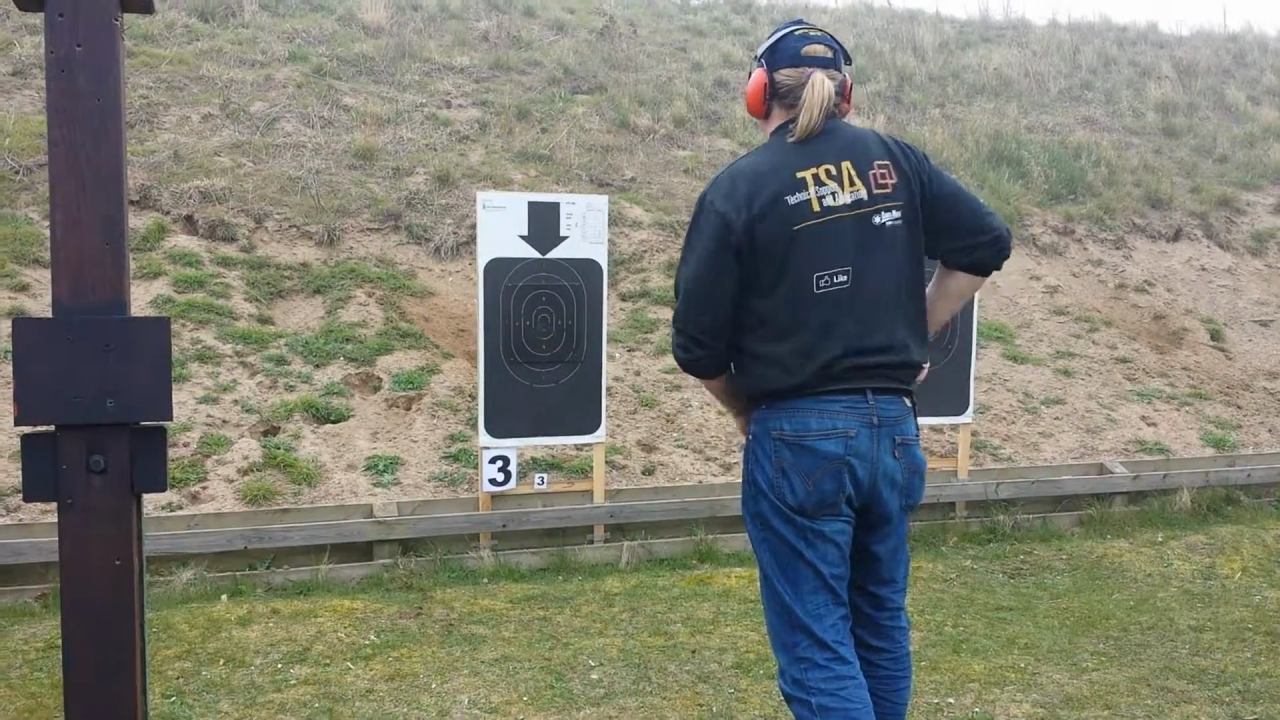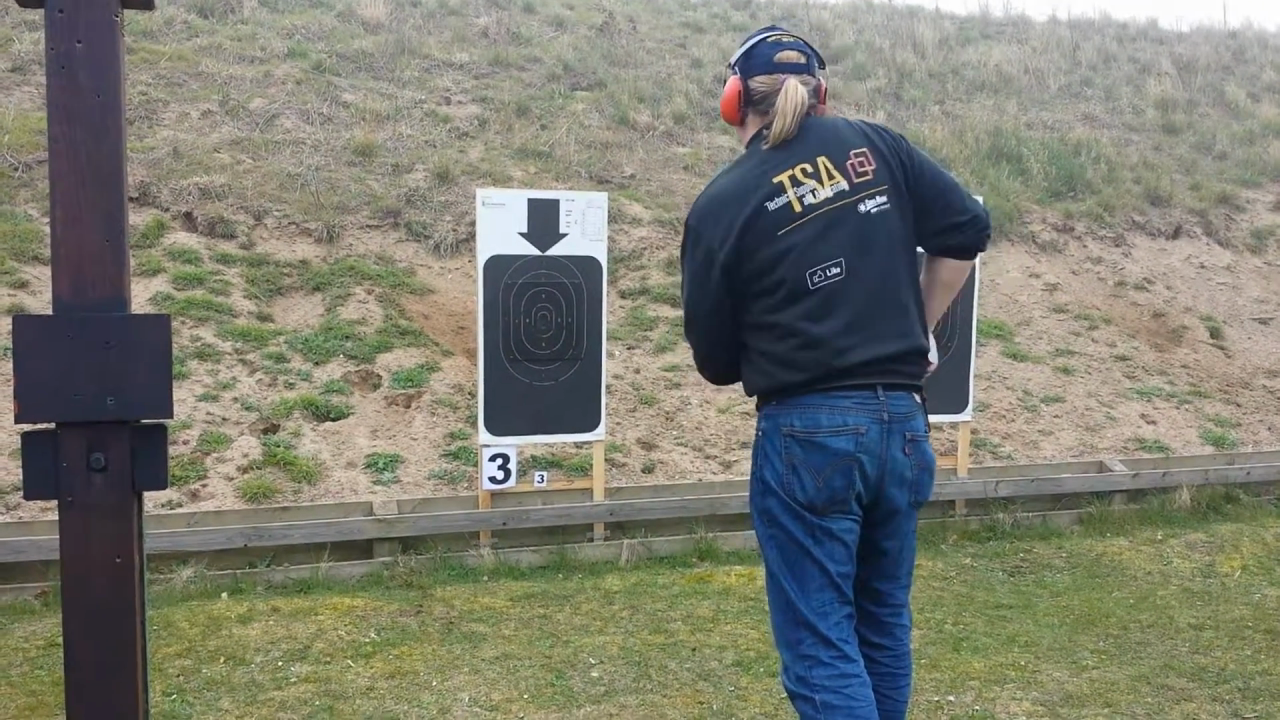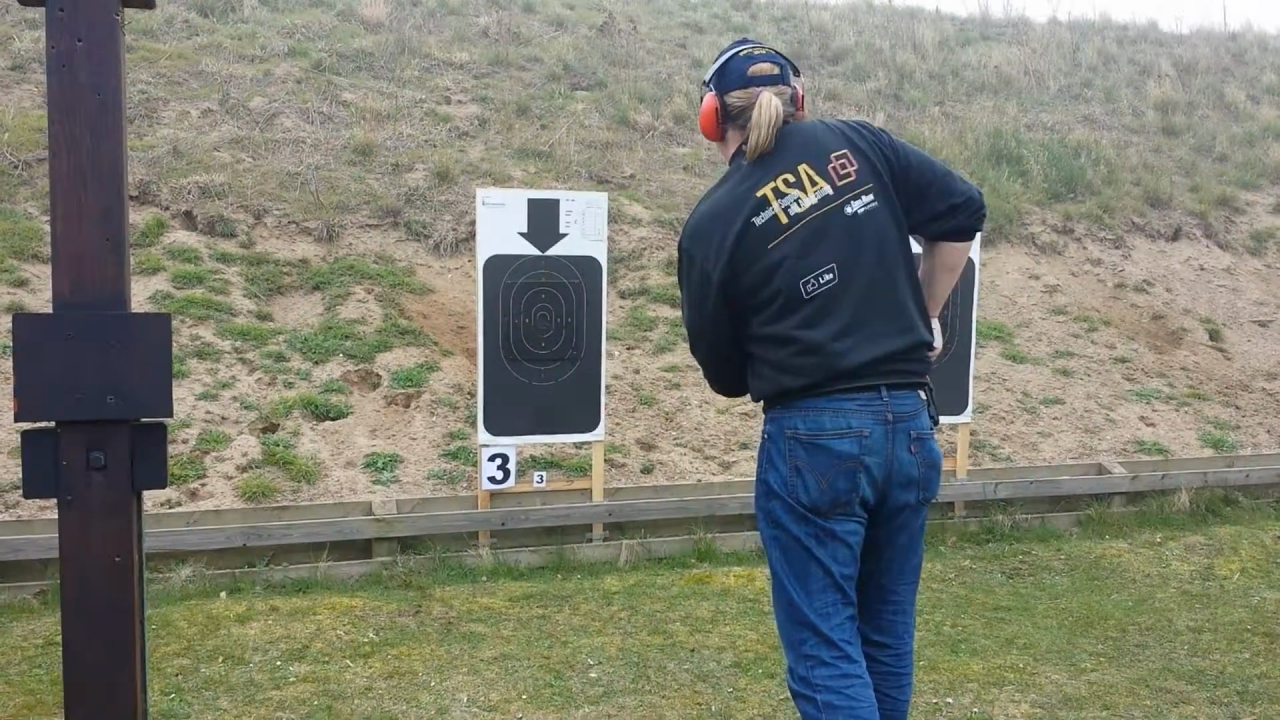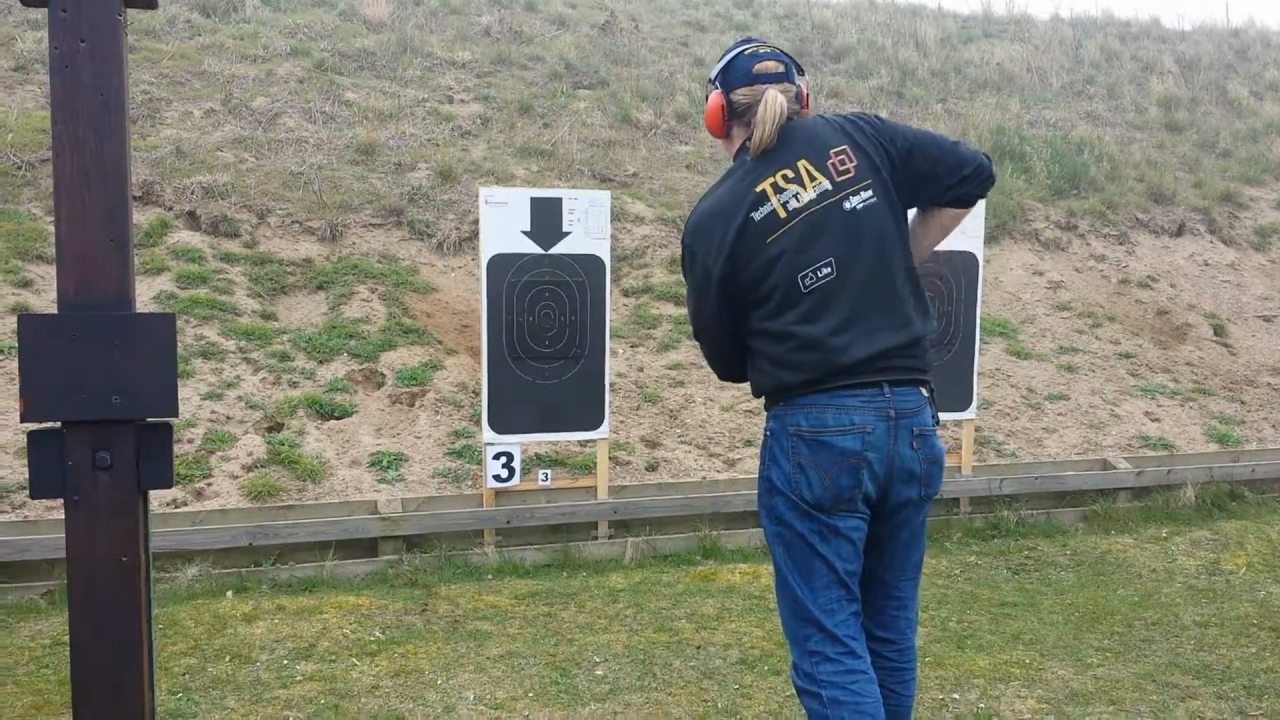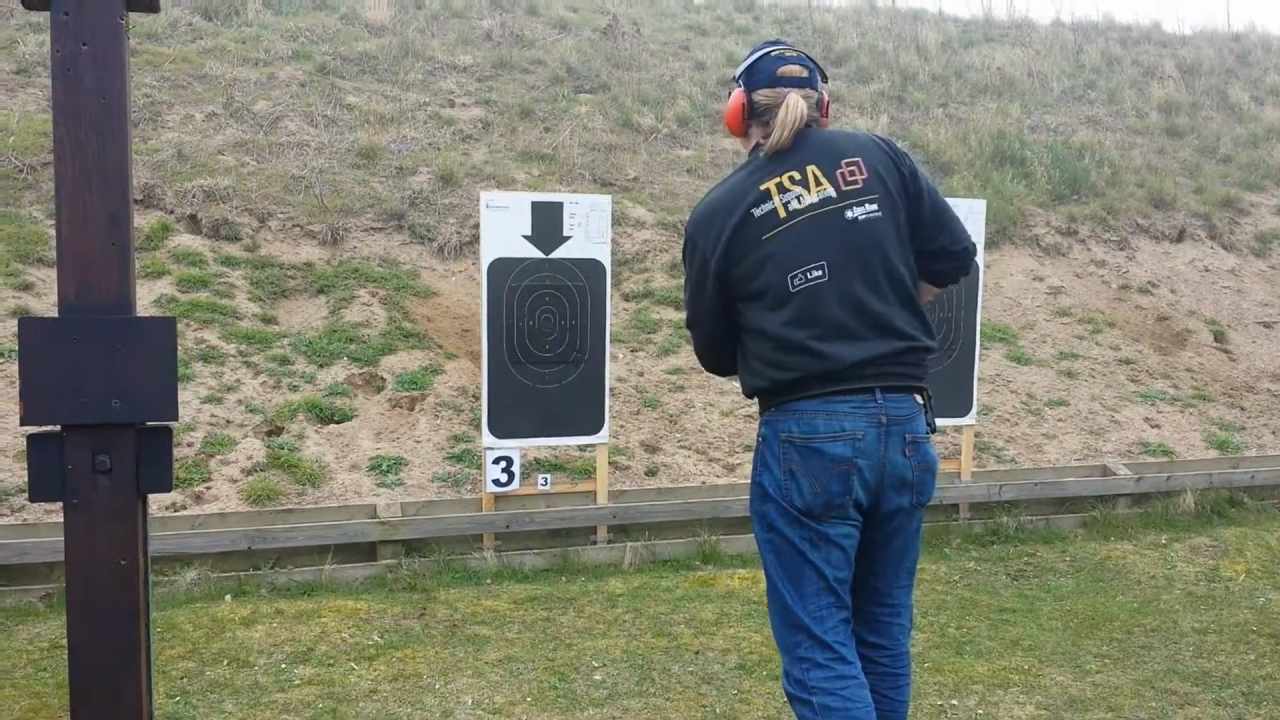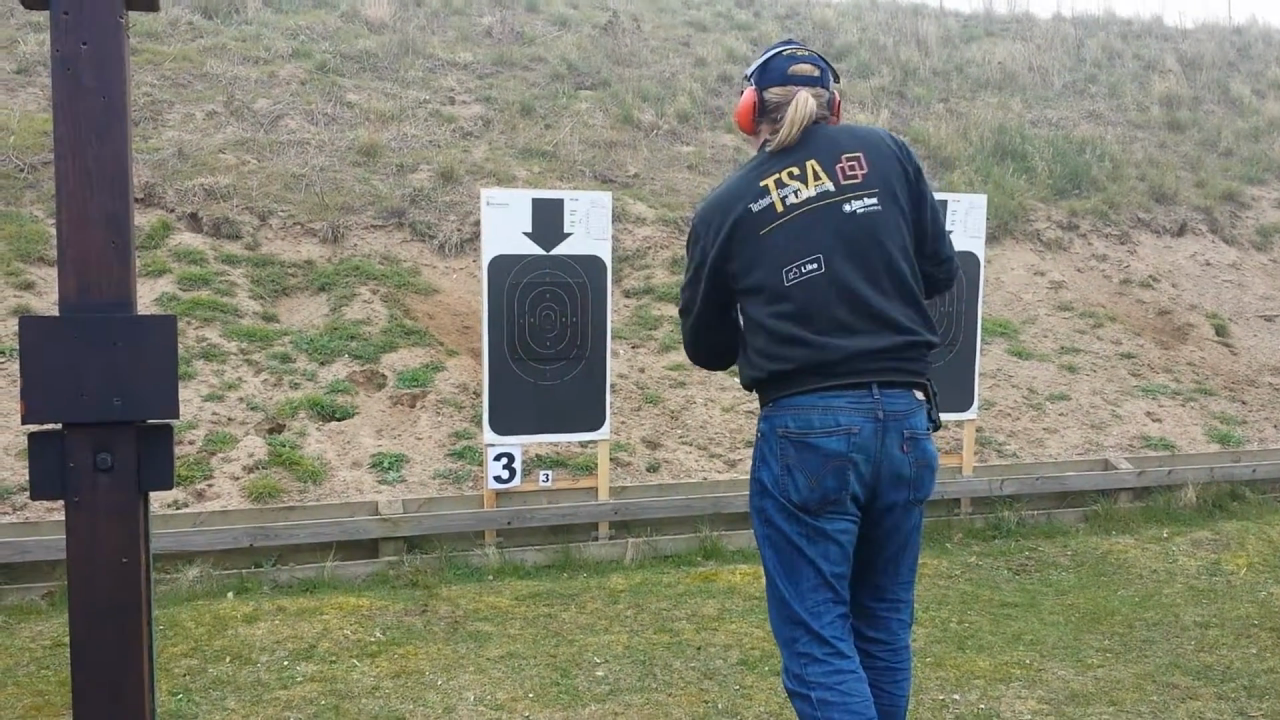
dt=0.2s
person 1, frame 1
left shoulder: (736, 190)
right shoulder: (895, 160)
left elbow: (697, 346)
right elbow: (986, 246)
left wrist: (744, 406)
left hip: (798, 436)
right hip: (891, 429)
left knee: (816, 643)
right knee: (881, 623)
person 1, frame 2
left shoulder: (720, 205)
right shoulder: (876, 146)
left elbow: (716, 361)
right elbow: (965, 232)
left hip: (807, 435)
right hip: (901, 425)
left knee: (820, 641)
right knee: (884, 622)
person 1, frame 3
left shoulder: (711, 224)
right shoulder: (856, 144)
left elbow: (725, 373)
right elbow: (961, 212)
right wrist: (924, 316)
left hip: (813, 437)
right hip: (907, 425)
left knee: (823, 643)
right knee: (886, 628)
person 1, frame 4
left shoulder: (714, 217)
right shoulder: (858, 138)
left elbow: (727, 359)
right elbow: (971, 174)
right wrist: (895, 263)
left hip: (815, 433)
right hip: (909, 421)
left knee: (828, 637)
right knee: (889, 623)
person 1, frame 5
left shoulder: (719, 212)
right shoulder: (877, 156)
left elbow: (718, 351)
right elbow: (952, 260)
left hip: (807, 437)
right hip: (902, 428)
left knee: (819, 645)
right knee: (882, 629)
person 1, frame 6
left shoulder: (723, 209)
right shoulder: (884, 154)
left elbow: (707, 346)
right elbow: (938, 272)
left hip: (805, 432)
right hip: (903, 423)
left knee: (817, 638)
right knee: (883, 625)
